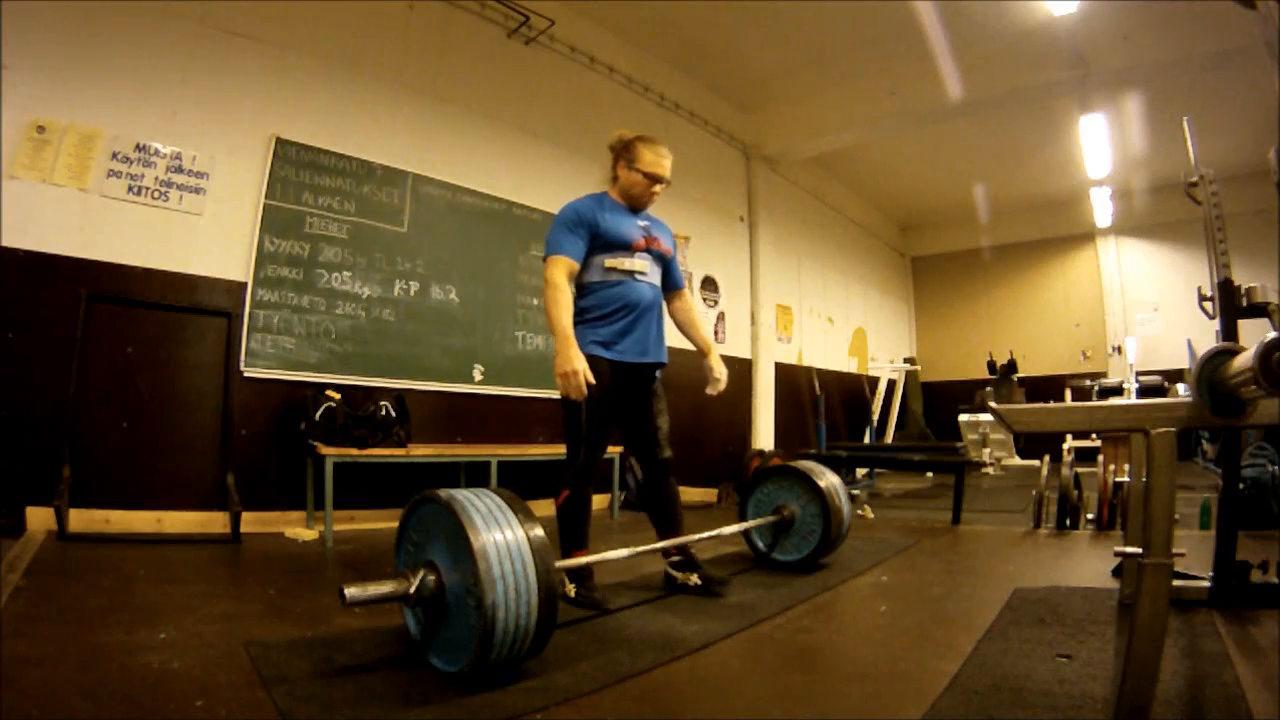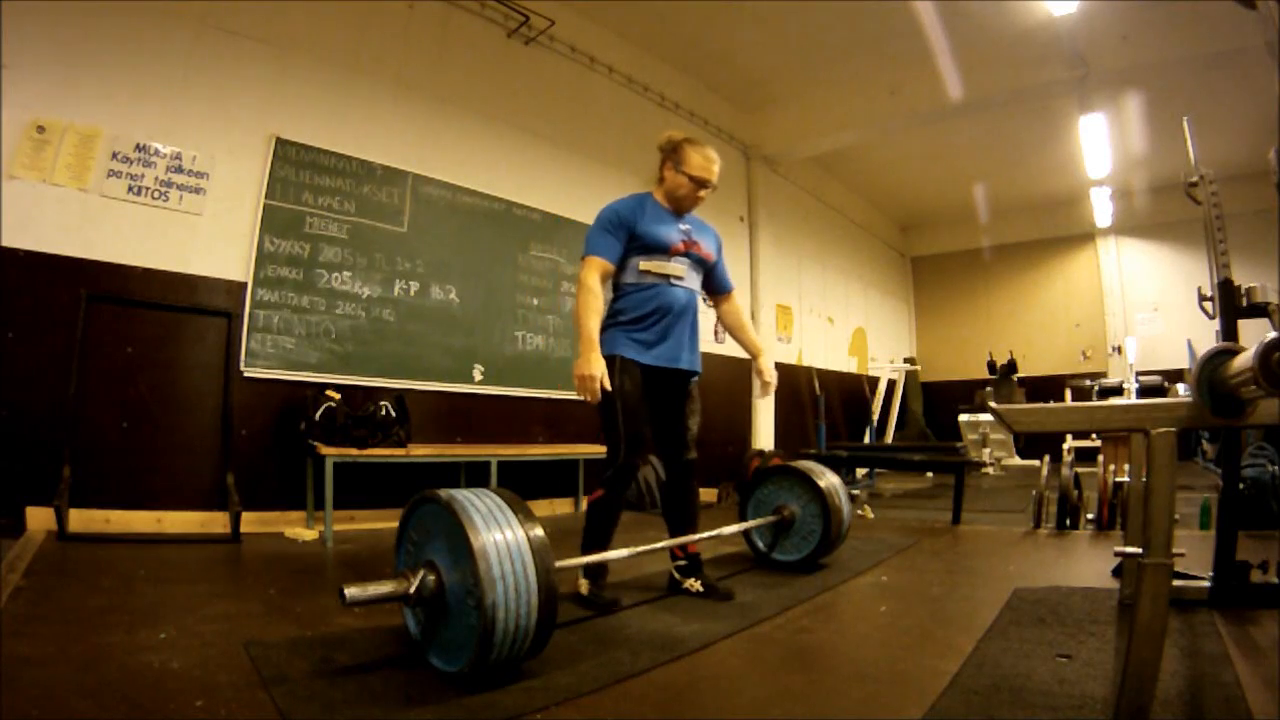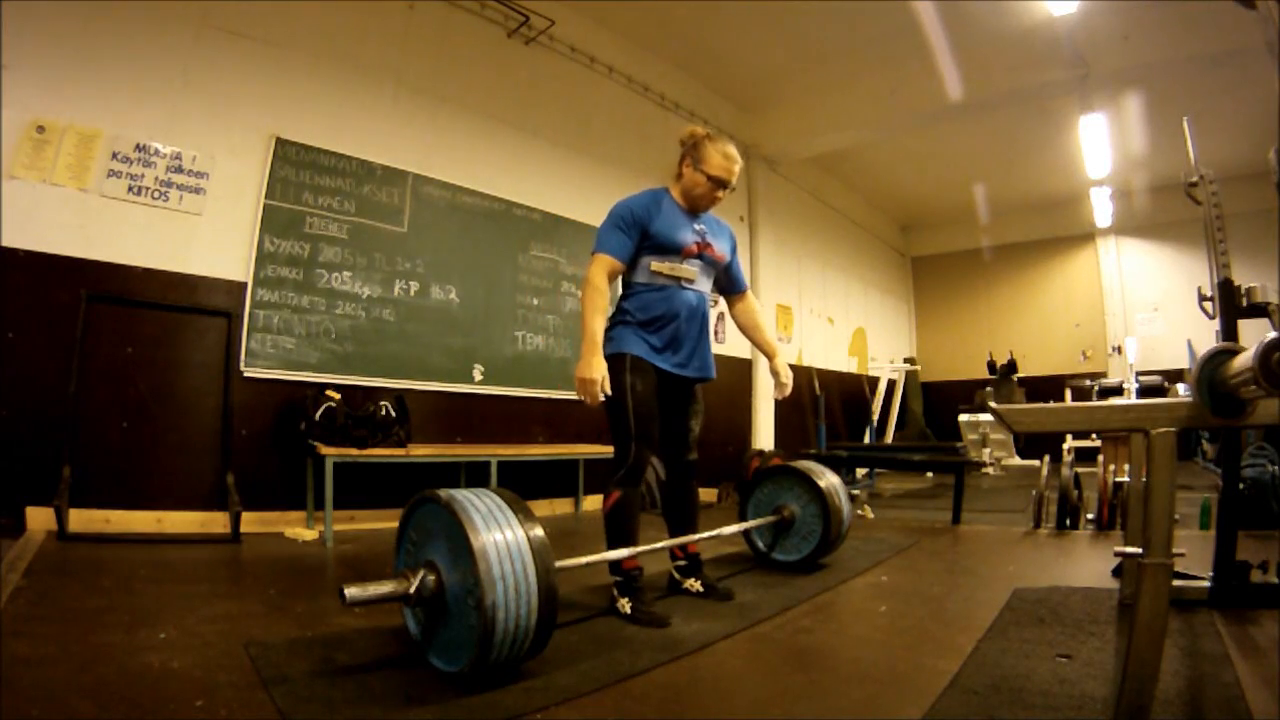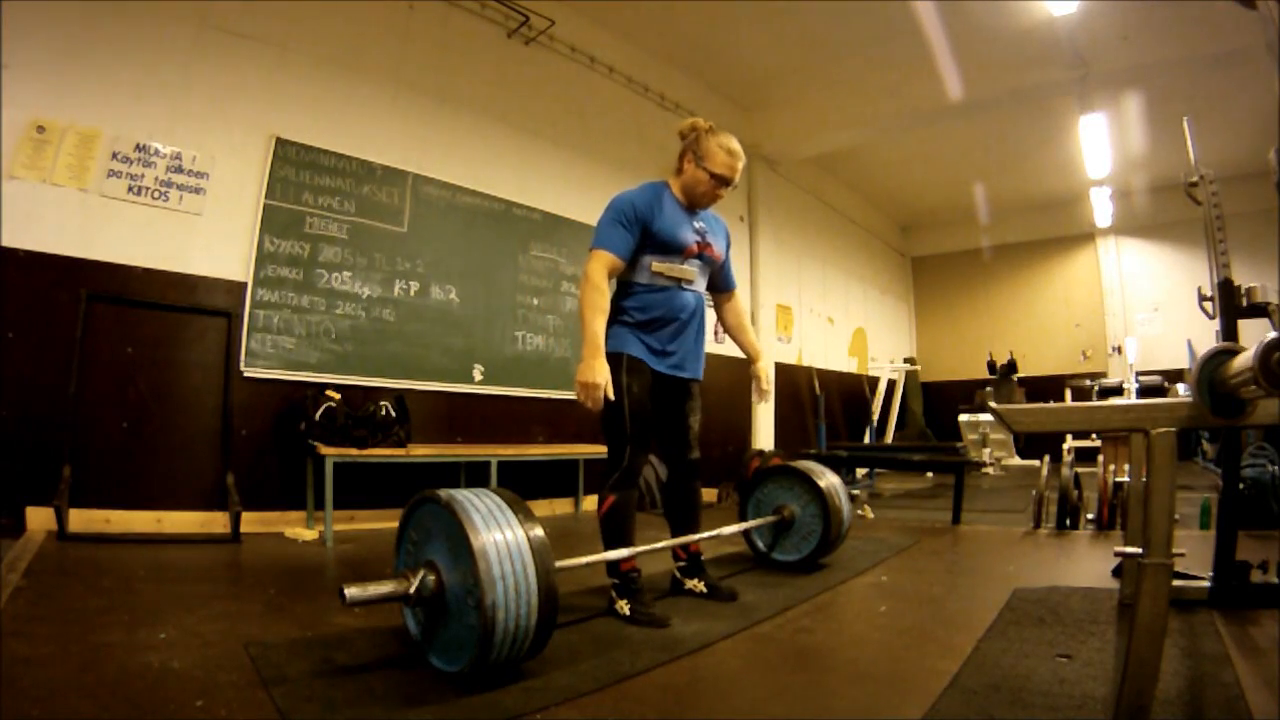
dt=0.3s
person 1, frame 1
left shoulder: (661, 233)
right shoulder: (583, 214)
left elbow: (679, 299)
right elbow: (557, 278)
left wrist: (709, 352)
right wrist: (567, 347)
left hip: (646, 362)
right hip: (596, 358)
left knee: (659, 463)
right knee: (584, 466)
left ankle: (680, 564)
right ankle: (574, 574)
person 1, frame 2
left shoulder: (706, 236)
right shoulder: (624, 215)
left elbow: (726, 301)
right elbow: (591, 281)
left wrist: (759, 355)
right wrist: (589, 349)
left hip: (679, 364)
right hip: (628, 358)
left knee: (682, 465)
right knee: (626, 462)
left ankle: (686, 567)
right ankle: (589, 572)
person 1, frame 3
left shoulder: (722, 234)
right shoulder: (638, 210)
left elbow: (741, 302)
right elbow: (600, 276)
left wrist: (774, 356)
right wrist: (592, 350)
left hip: (688, 364)
right hip: (635, 354)
left knee: (683, 466)
right knee: (634, 463)
left ankle: (686, 567)
right ankle: (626, 584)
person 1, frame 4
left shoulder: (717, 230)
right shoulder: (636, 205)
left elbow: (728, 300)
right elbow: (598, 275)
left wrist: (757, 358)
right wrist: (593, 354)
left hip: (682, 363)
right hip: (631, 356)
left knee: (686, 465)
right knee: (628, 465)
left ankle: (689, 568)
right ankle: (624, 586)
